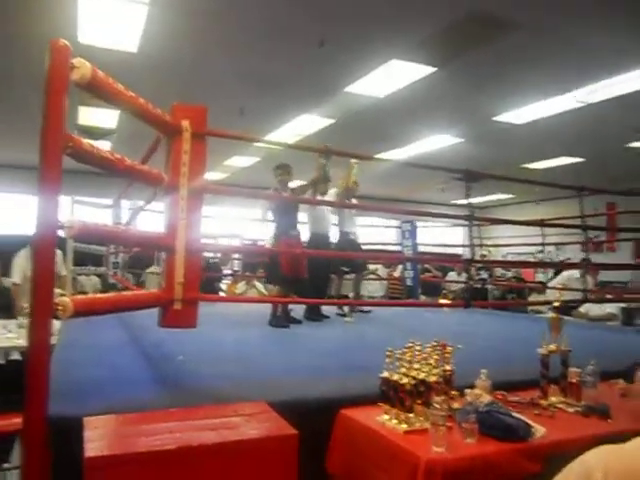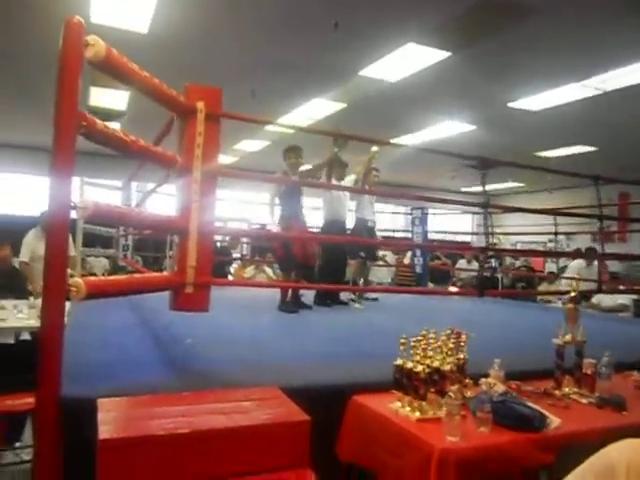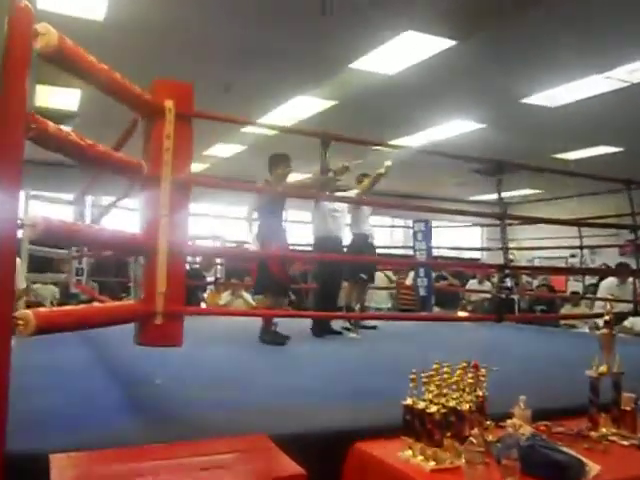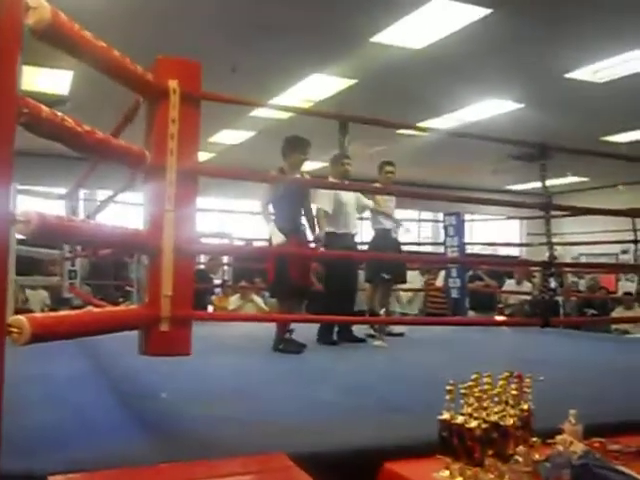
dt=0.7s
person 1, frame 1
left shoulder: (296, 192)
right shoulder: (273, 194)
left elbow: (316, 179)
left hip: (294, 238)
right hip: (280, 238)
left knee: (294, 277)
right knee: (280, 278)
left ankle: (285, 312)
right ankle: (274, 315)
person 1, frame 2
left shoulder: (302, 176)
right shoulder: (282, 176)
left elbow: (322, 165)
right elbow: (272, 200)
left hip: (300, 221)
right hip: (287, 222)
left knee: (303, 262)
right knee: (288, 263)
left ankle: (295, 297)
right ankle: (283, 300)
person 1, frame 3
left shoulder: (284, 188)
right shoulder: (264, 186)
left elbow: (311, 184)
right elbow: (250, 212)
left wrist: (332, 175)
left hip: (279, 237)
right hip: (266, 238)
left knee: (280, 284)
right knee: (270, 285)
left ankle: (269, 327)
right ankle: (266, 329)
person 1, frame 4
right shoulder: (277, 176)
right elbow: (264, 206)
left wrist: (315, 235)
right wrist: (274, 231)
left hip: (299, 234)
right hip: (283, 235)
left knee: (298, 288)
right knee: (285, 289)
person 2, frame 1
left shoulder: (329, 198)
right shoulder: (313, 198)
right elbow: (314, 182)
left hip: (325, 240)
right hip: (316, 240)
left knee: (324, 276)
right knee: (315, 276)
left ankle: (316, 308)
right ankle: (310, 309)
person 2, frame 2
right shoulder: (328, 182)
right elbow: (330, 165)
right wrist: (337, 149)
left hip: (341, 227)
right hip: (330, 226)
left knee: (340, 262)
right knee: (328, 262)
left ankle: (333, 294)
right ankle: (321, 296)
person 2, frame 3
right shoulder: (320, 197)
right wrist: (333, 174)
left hip: (337, 244)
right hip: (324, 243)
left knee: (334, 285)
right knee: (324, 284)
left ankle: (325, 323)
right ankle: (318, 324)
person 2, frame 4
left shoulder: (351, 190)
right shoulder: (327, 188)
left elbow: (369, 205)
right elbow: (321, 213)
right wrist: (321, 236)
left hip: (349, 241)
right hip: (335, 240)
left knee: (350, 288)
right knee: (334, 288)
person 3, frame 1
left shoulder: (354, 202)
right shoulder: (341, 200)
right elbow: (346, 186)
left hip: (353, 240)
right hip: (344, 240)
left knee: (360, 271)
right knee: (340, 274)
left ankle: (355, 304)
right ankle: (340, 306)
person 3, frame 2
left shoulder: (373, 193)
right shoulder: (360, 187)
right elbow: (363, 172)
left wrist: (375, 231)
left hip: (370, 227)
right hip: (361, 225)
left knee: (368, 261)
right knee: (359, 259)
person 3, frame 3
right shoulder: (355, 198)
right elbow: (364, 189)
right wrist: (379, 174)
left hip: (367, 242)
right hip: (359, 241)
left knee: (364, 282)
right knee: (354, 281)
right ankle: (349, 318)
person 3, frame 4
left shoulder: (392, 194)
right elbow: (380, 207)
right wrist: (396, 220)
left hip: (392, 237)
right hip: (381, 237)
left knee: (389, 282)
right knee: (376, 281)
left ankle: (383, 322)
